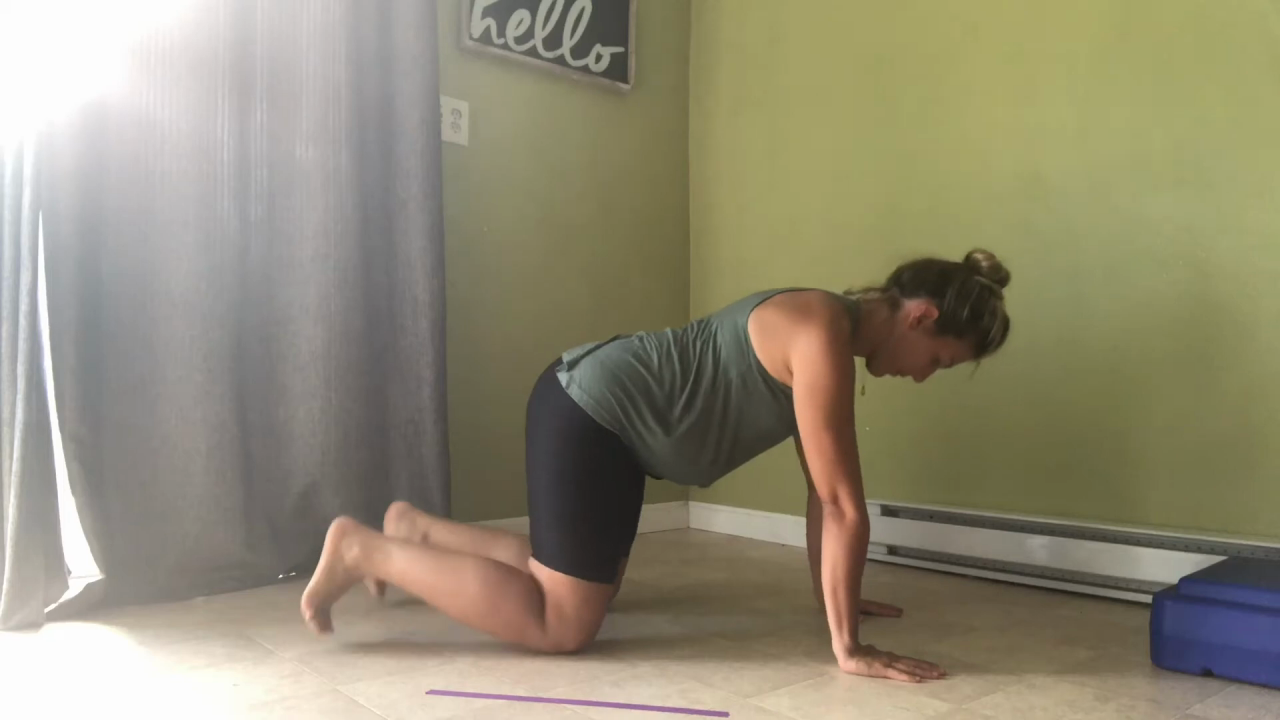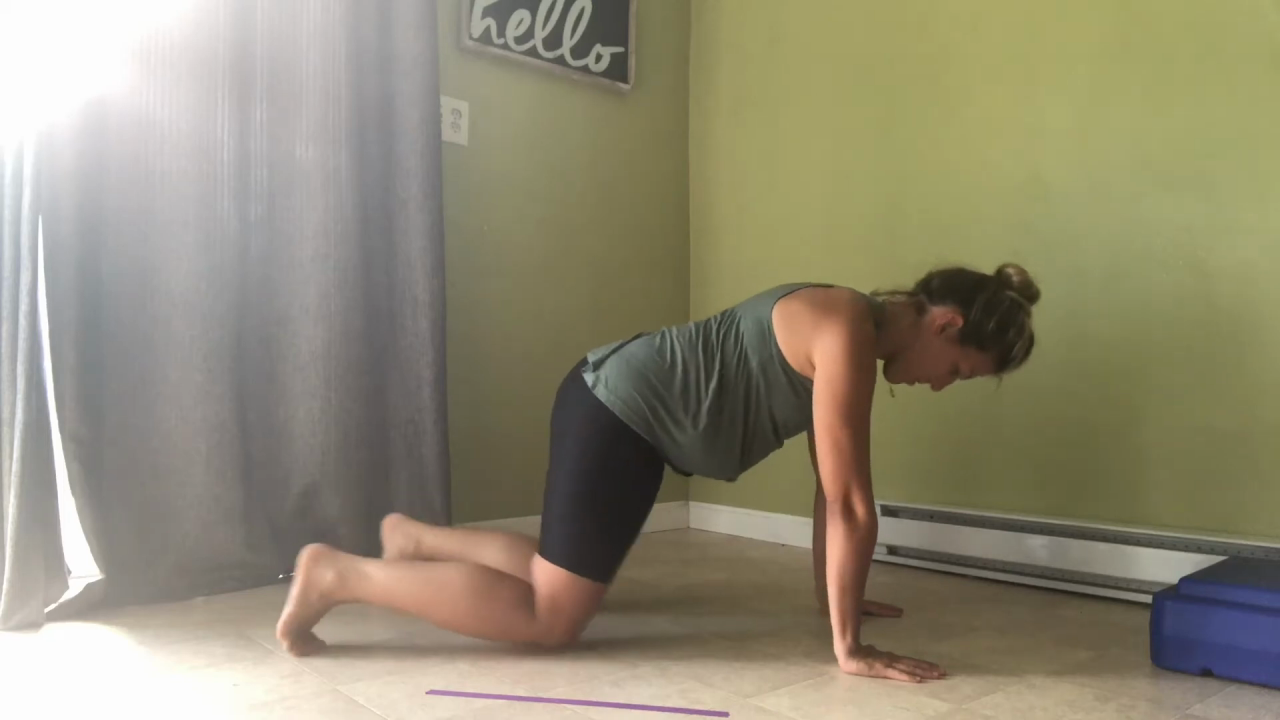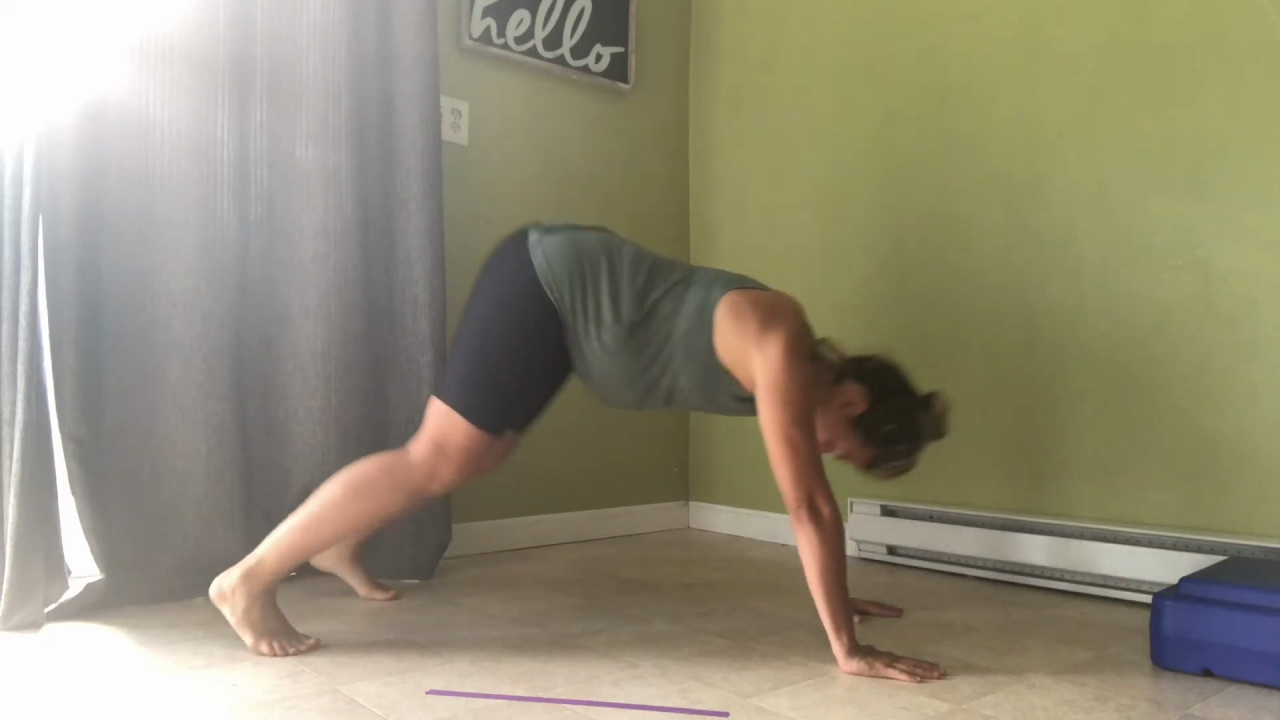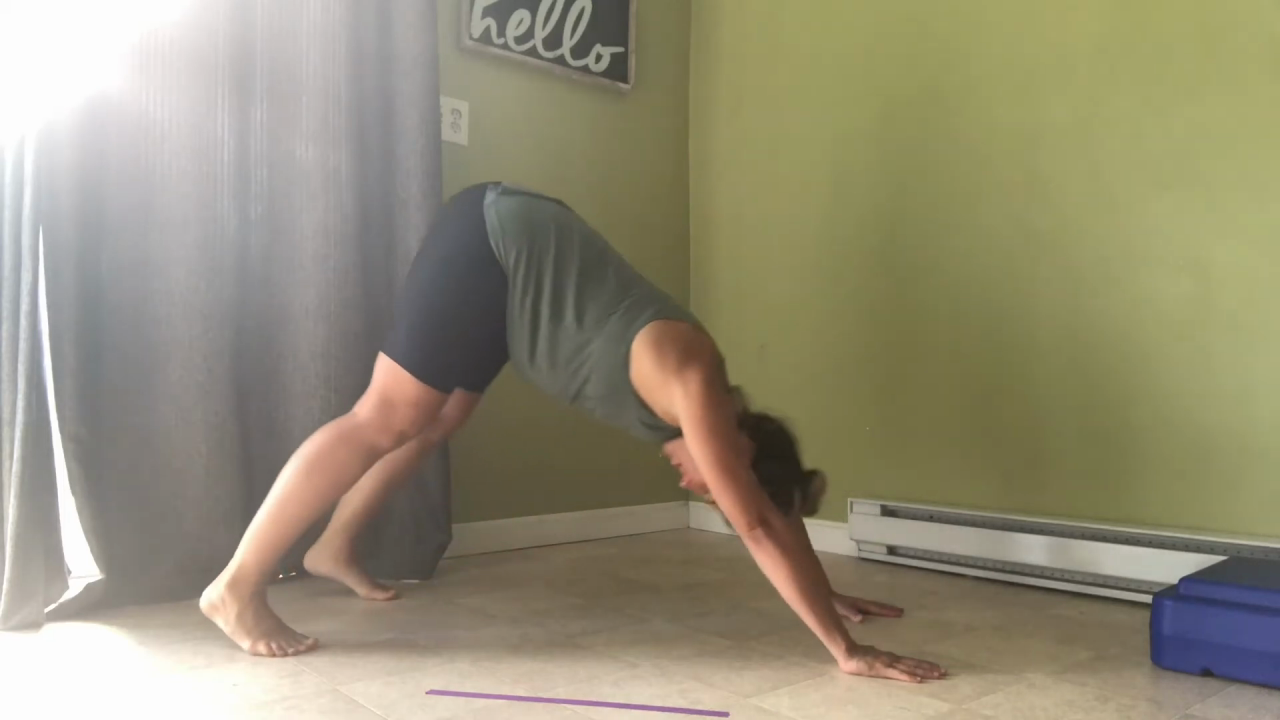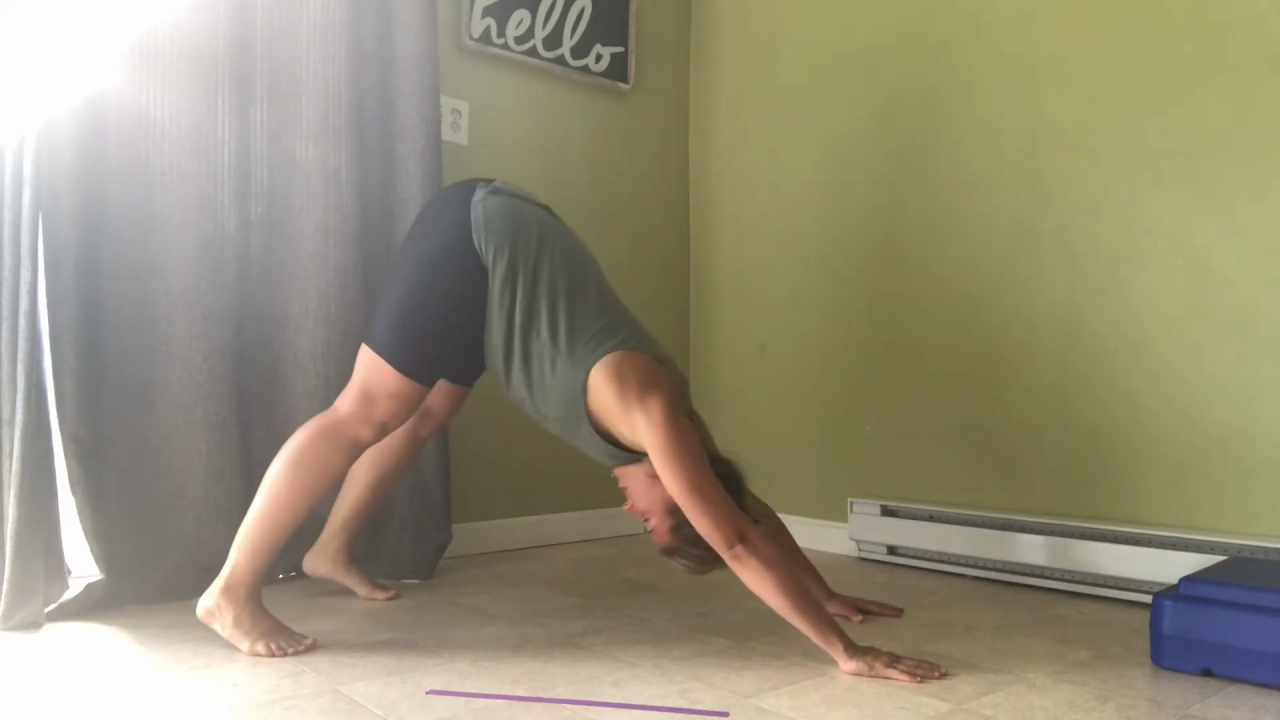
dt=0.5s
person 1, frame 1
left shoulder: (827, 333)
right shoulder: (823, 333)
left elbow: (821, 492)
right elbow: (842, 503)
left wrist: (833, 596)
right wrist: (847, 646)
left hip: (603, 417)
right hip: (588, 411)
left knee: (585, 583)
right knee: (560, 626)
left ankle: (416, 530)
right ankle: (365, 546)
person 1, frame 2
left shoulder: (852, 330)
right shoulder: (849, 331)
left elbow: (831, 493)
right elbow: (849, 504)
left wrist: (836, 597)
right wrist: (849, 646)
left hip: (622, 411)
right hip: (618, 413)
left knee: (562, 574)
right knee: (548, 619)
left ankle: (415, 537)
right ankle: (337, 573)
person 1, frame 3
left shoulder: (792, 372)
right shoulder: (778, 352)
left elbow: (811, 502)
right elbow: (809, 508)
left wrist: (837, 597)
right wrist: (847, 647)
left hip: (559, 287)
right hip: (546, 282)
left knee: (478, 456)
right knee: (435, 461)
left ankle: (340, 547)
right ankle: (247, 582)
person 1, frame 4
left shoulder: (702, 402)
right shoulder: (692, 384)
left elbow: (771, 512)
right elbow: (757, 526)
left wrist: (829, 598)
right wrist: (844, 649)
left hip: (510, 249)
right hip: (490, 241)
left knee: (436, 420)
right knee: (384, 421)
left ankle: (334, 549)
right ankle: (236, 588)
person 1, frame 5
left shoulder: (667, 417)
right shoulder: (648, 412)
left elbow: (751, 509)
right elbow: (737, 544)
left wrist: (828, 596)
right wrist: (843, 650)
left hip: (497, 246)
right hip: (475, 237)
left knee: (424, 413)
right knee: (364, 416)
left ankle: (331, 551)
right ankle: (231, 593)
